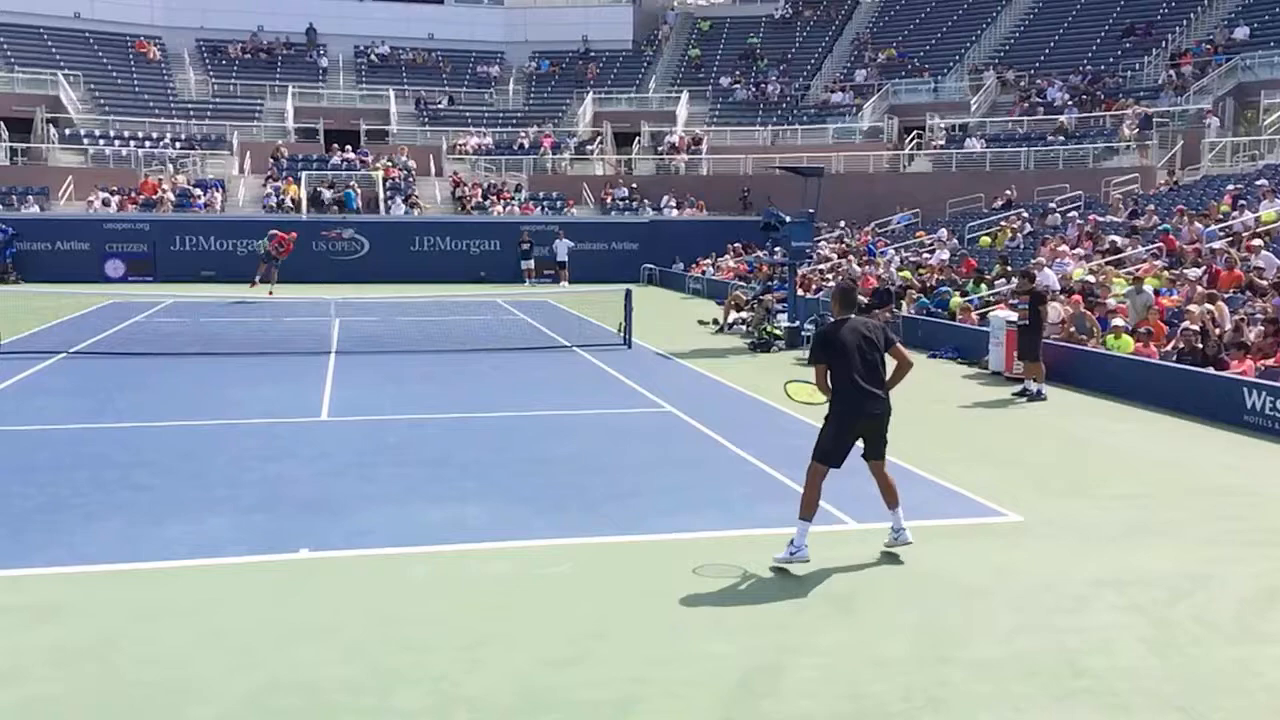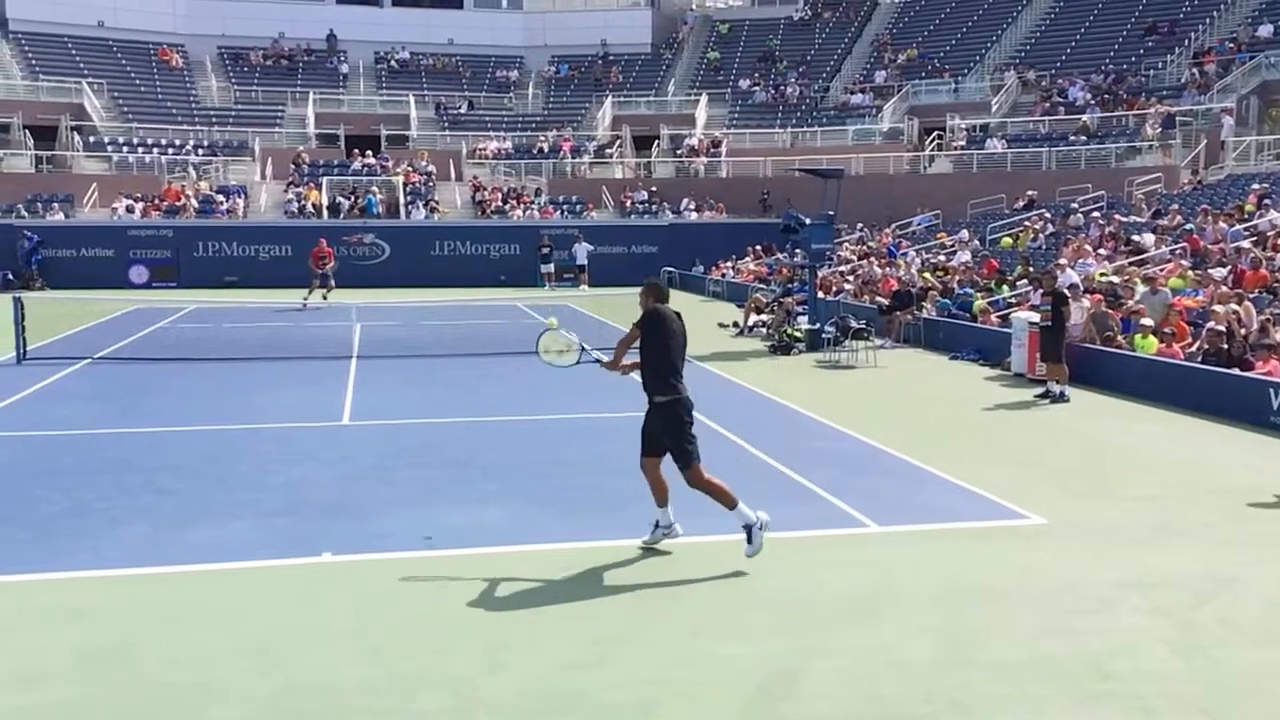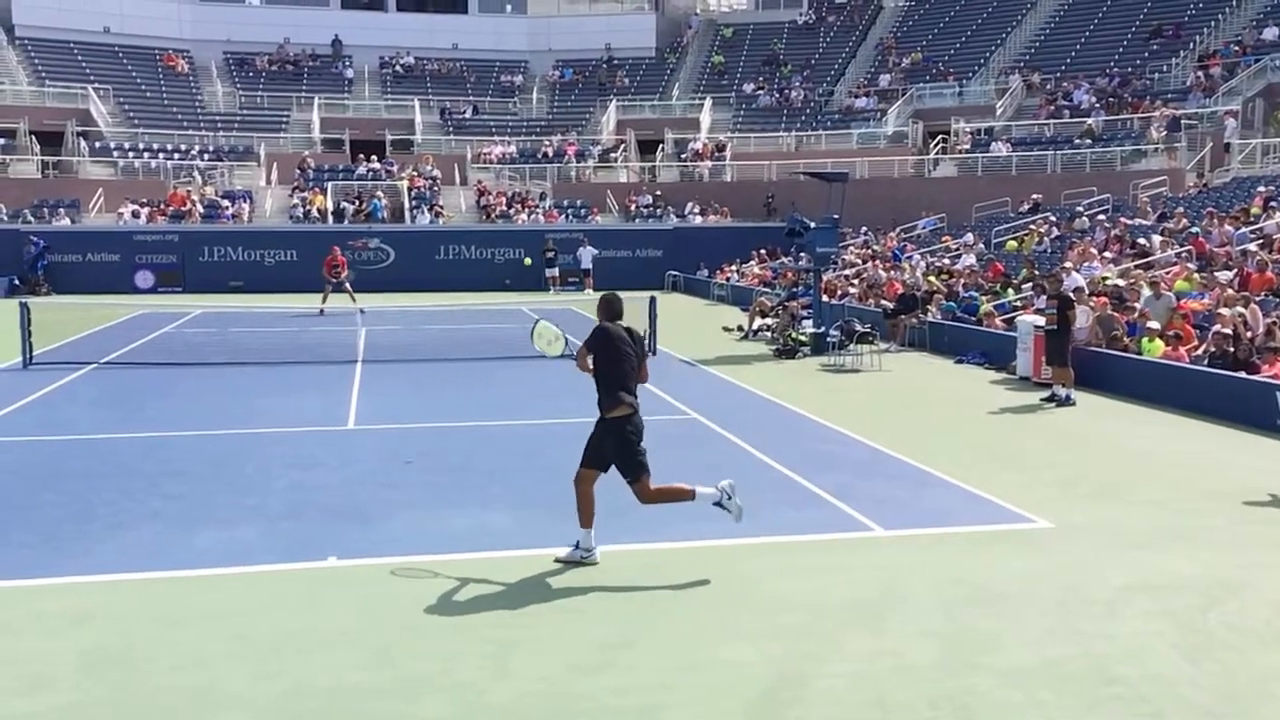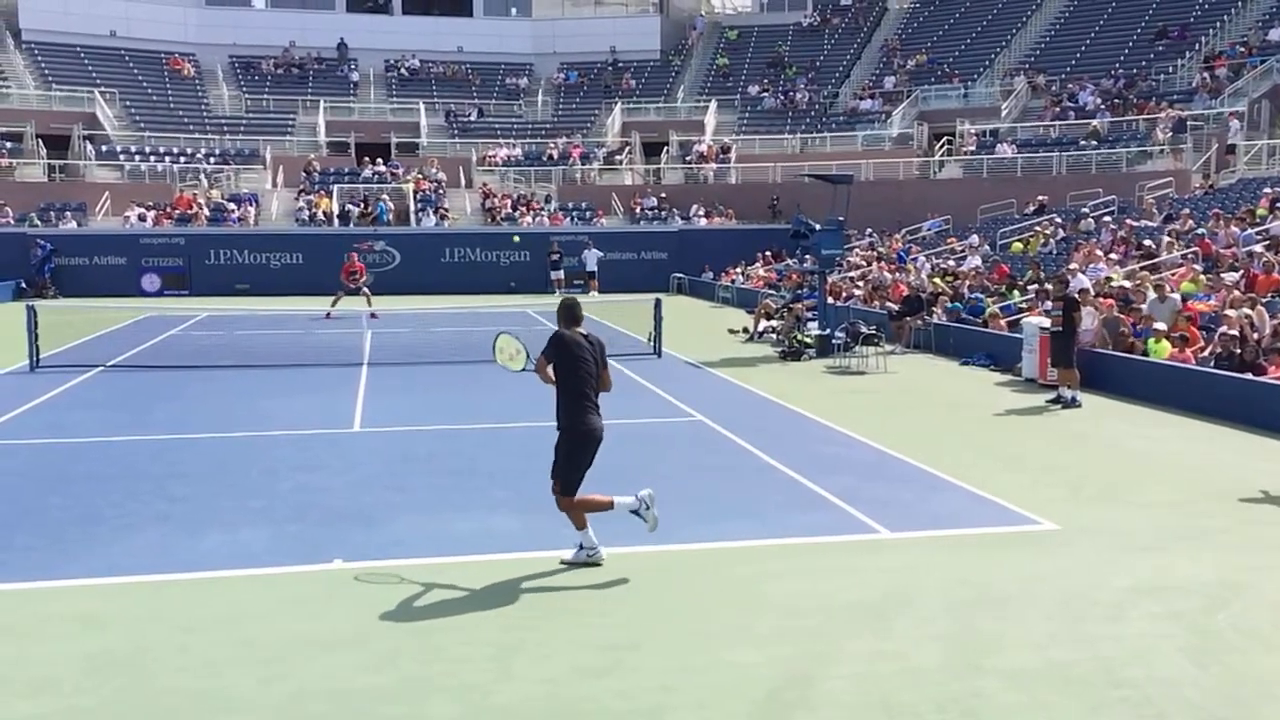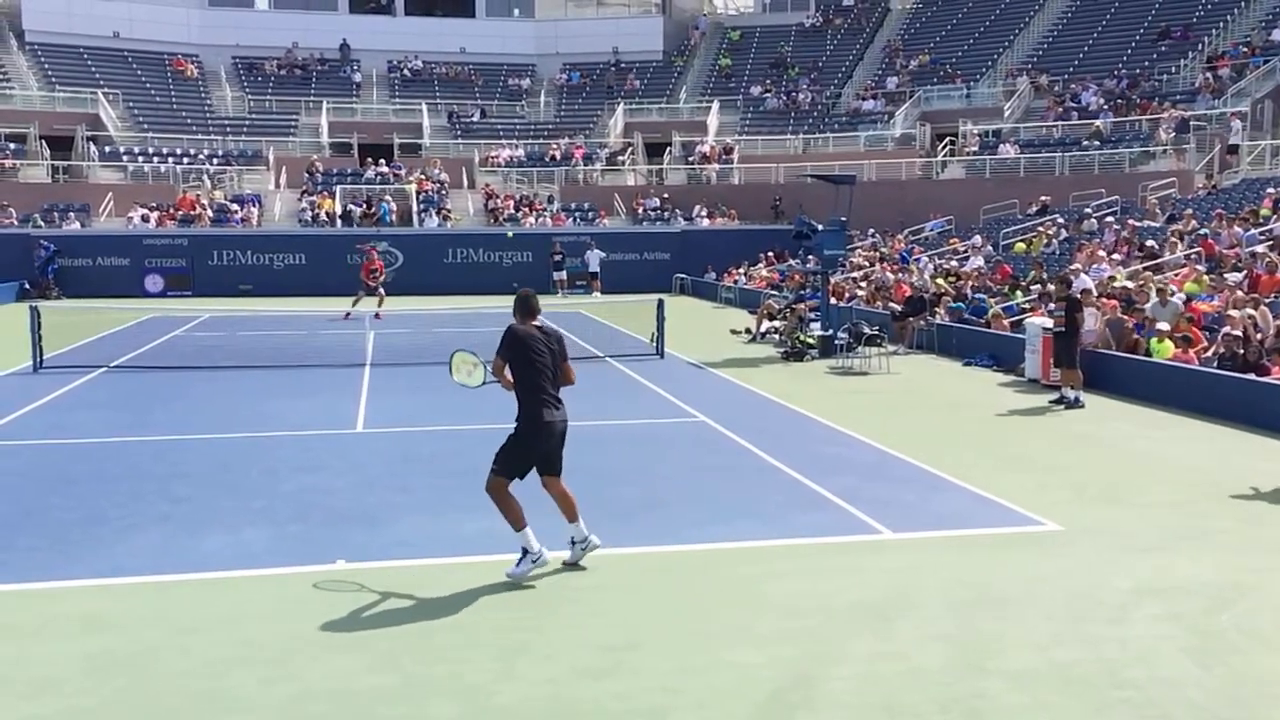
dt=1s
person 1, frame 1
left shoulder: (825, 335)
right shoulder: (877, 327)
left elbow: (822, 385)
right elbow: (906, 363)
left hip: (847, 411)
right hip: (879, 409)
left knee: (815, 474)
right knee: (878, 469)
left ankle: (798, 546)
right ankle: (899, 528)
person 1, frame 2
left shoulder: (655, 314)
right shoulder: (673, 321)
left elbow: (625, 343)
left wrist: (615, 362)
right wrist: (636, 365)
left hip: (671, 406)
right hip: (660, 405)
left knee: (695, 476)
right knee: (648, 465)
left ankle: (752, 521)
right ankle: (666, 523)
person 1, frame 3
left shoulder: (603, 332)
right shoulder: (634, 337)
left elbow: (581, 357)
right elbow: (643, 377)
left wrist: (588, 367)
left hip: (621, 423)
right hip: (611, 422)
left knee: (645, 492)
right knee: (582, 479)
left ankle: (718, 494)
right ankle: (586, 547)
person 1, frame 4
left shoulder: (560, 338)
right shoulder: (596, 343)
left elbow: (540, 368)
right elbow: (606, 385)
left wrist: (552, 379)
left hip: (578, 429)
right hip: (590, 426)
left knee: (566, 501)
right knee: (560, 491)
left ankle: (635, 502)
right ankle: (590, 547)
person 1, frame 5
left shoulder: (514, 333)
right shoulder: (555, 336)
left elbow: (498, 370)
right elbow: (569, 378)
left wrist: (510, 381)
left hip: (535, 422)
right hip: (558, 419)
left knee: (496, 485)
right knee: (552, 482)
left ankle: (532, 551)
right ankle: (582, 538)
